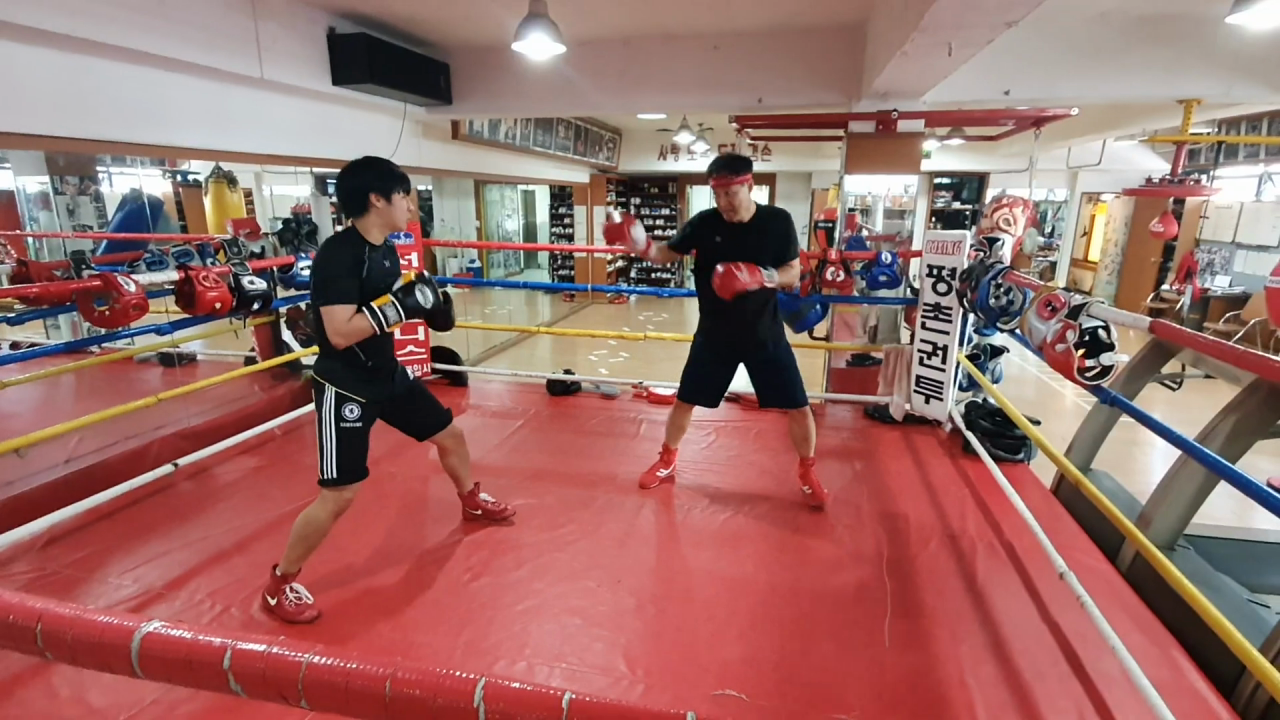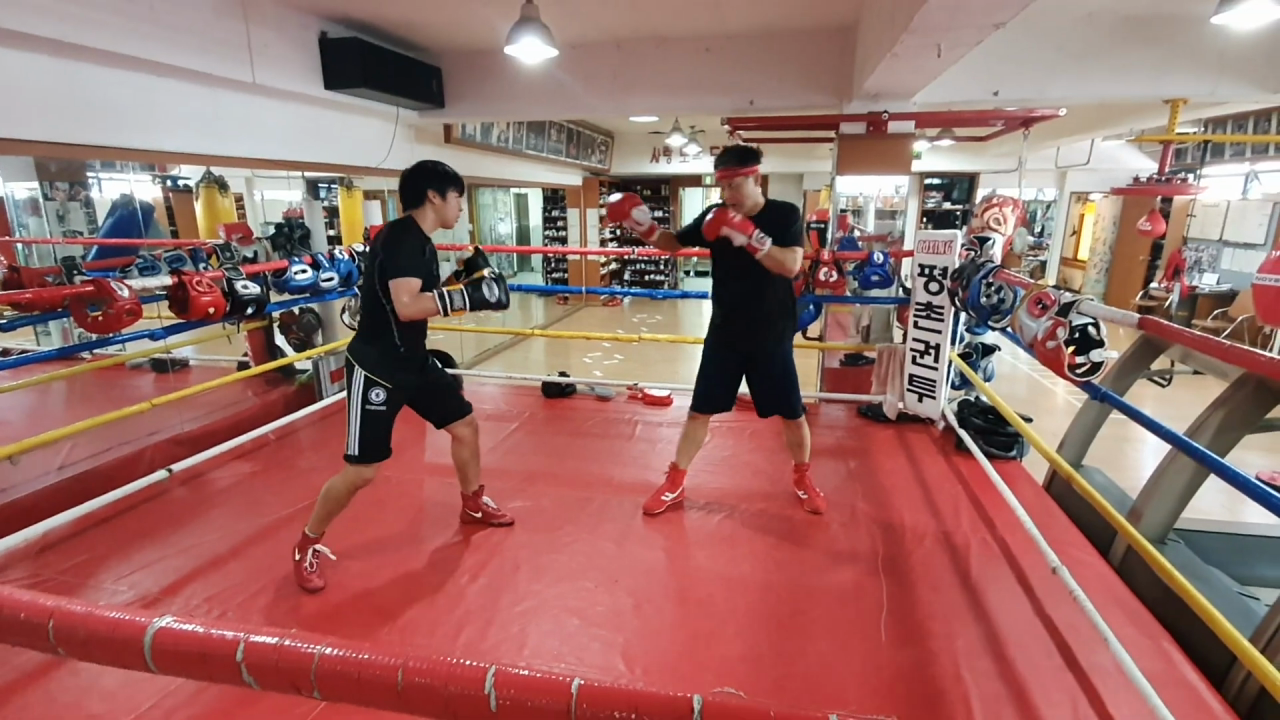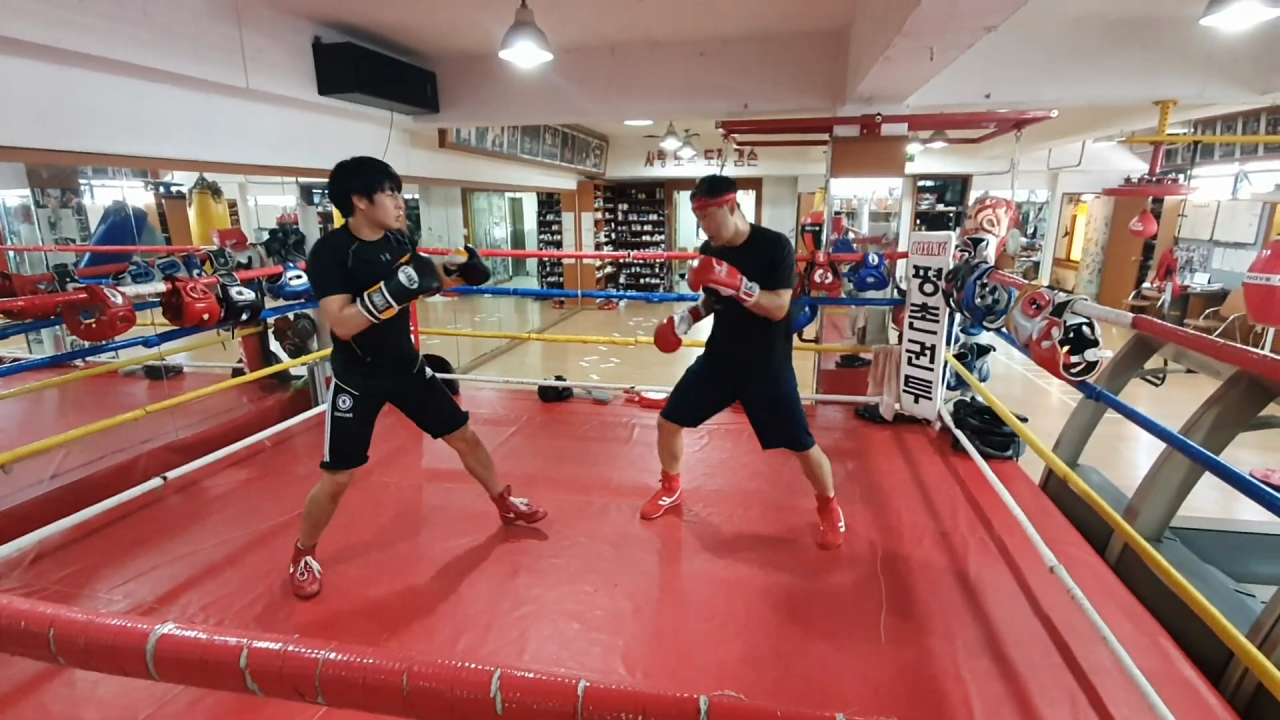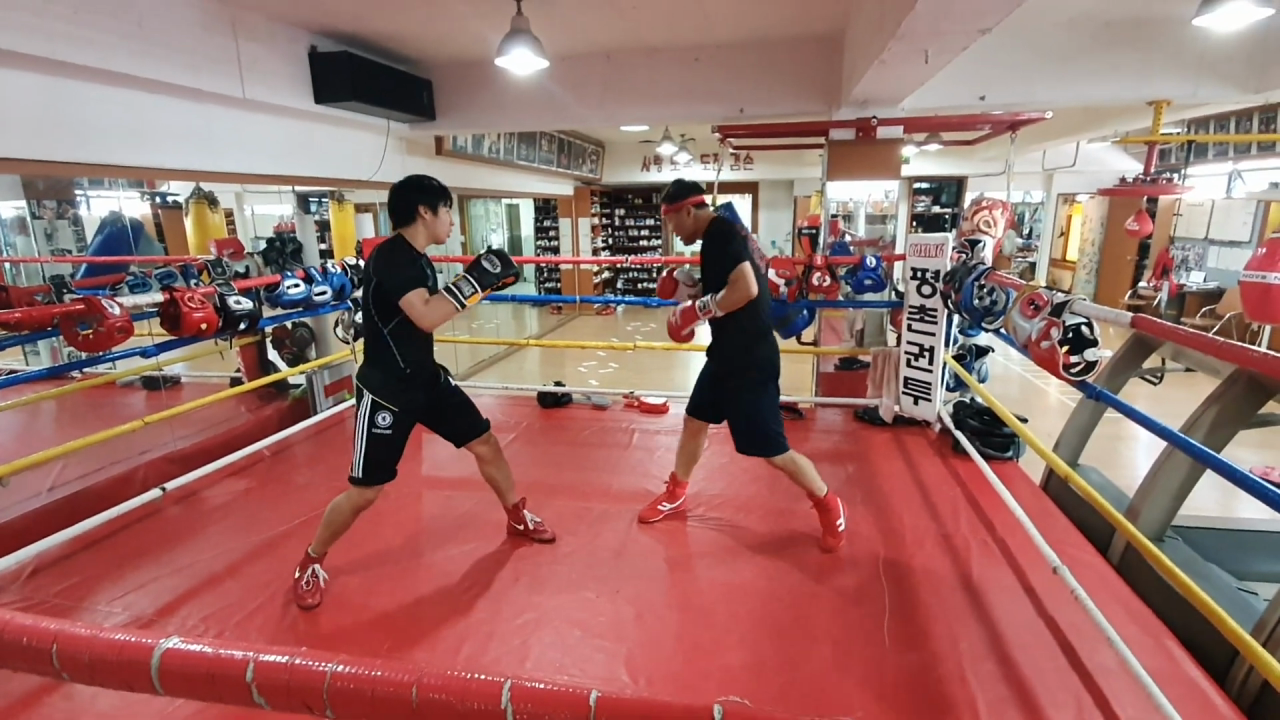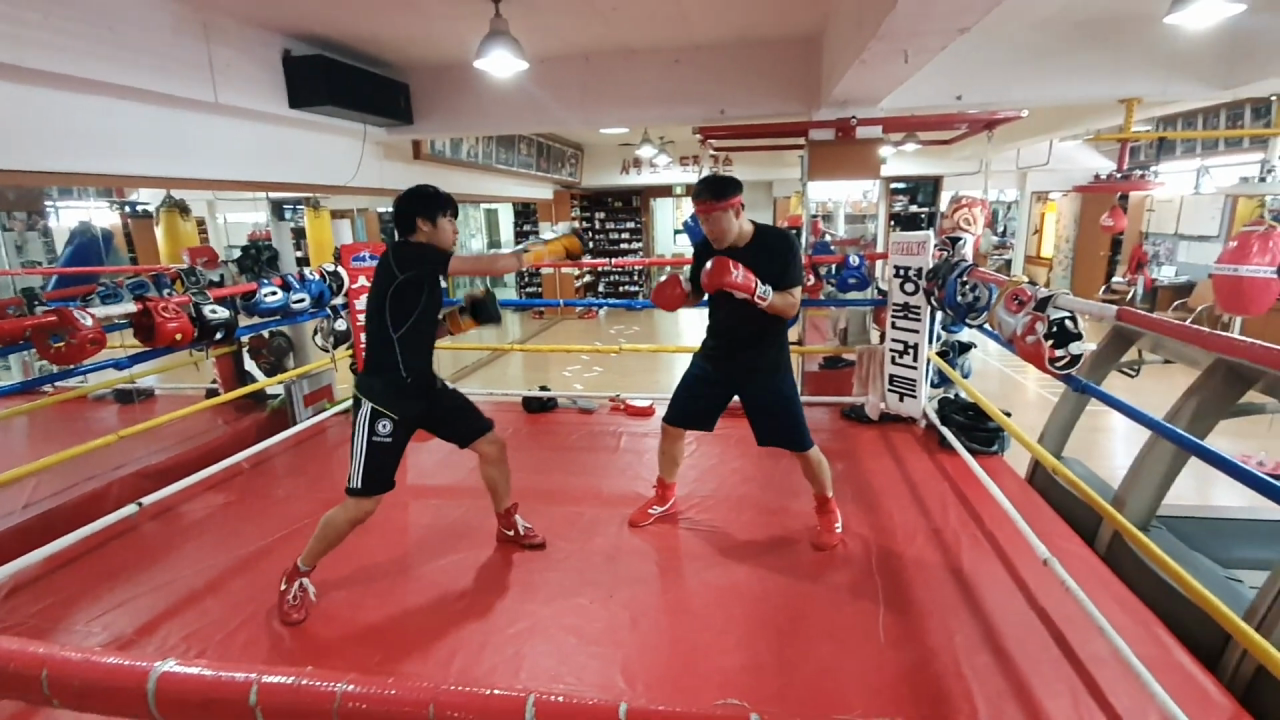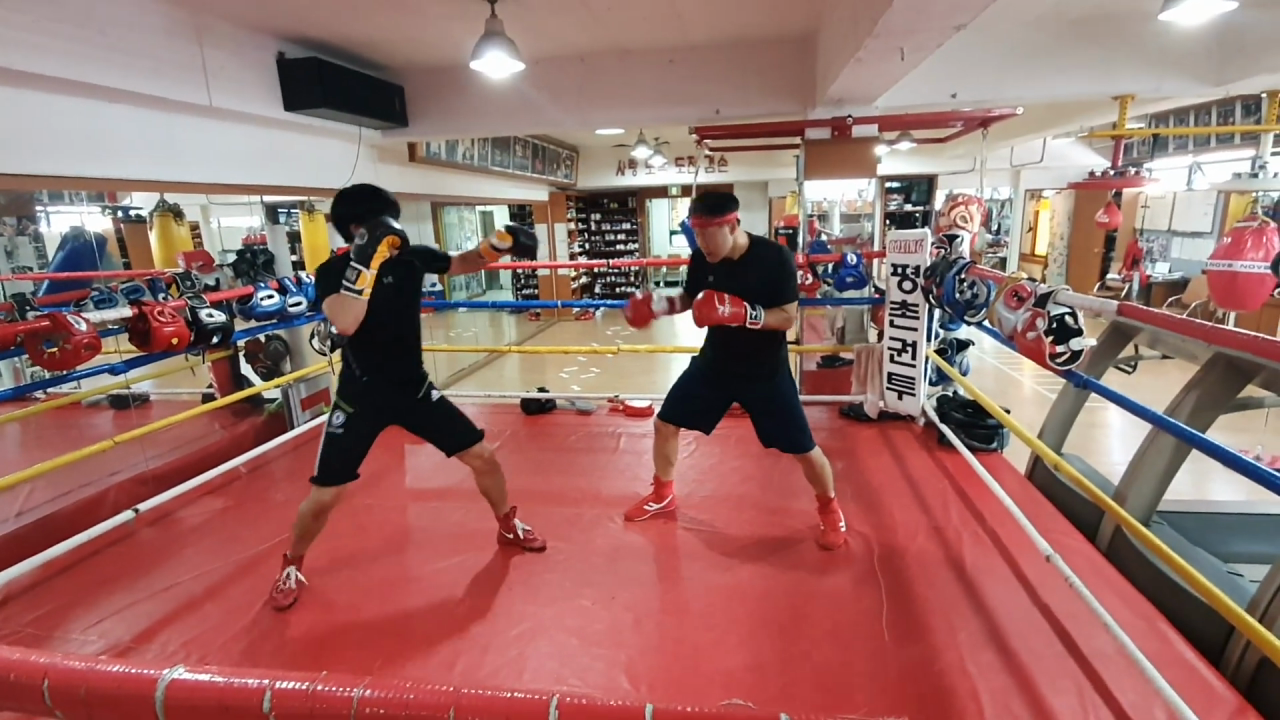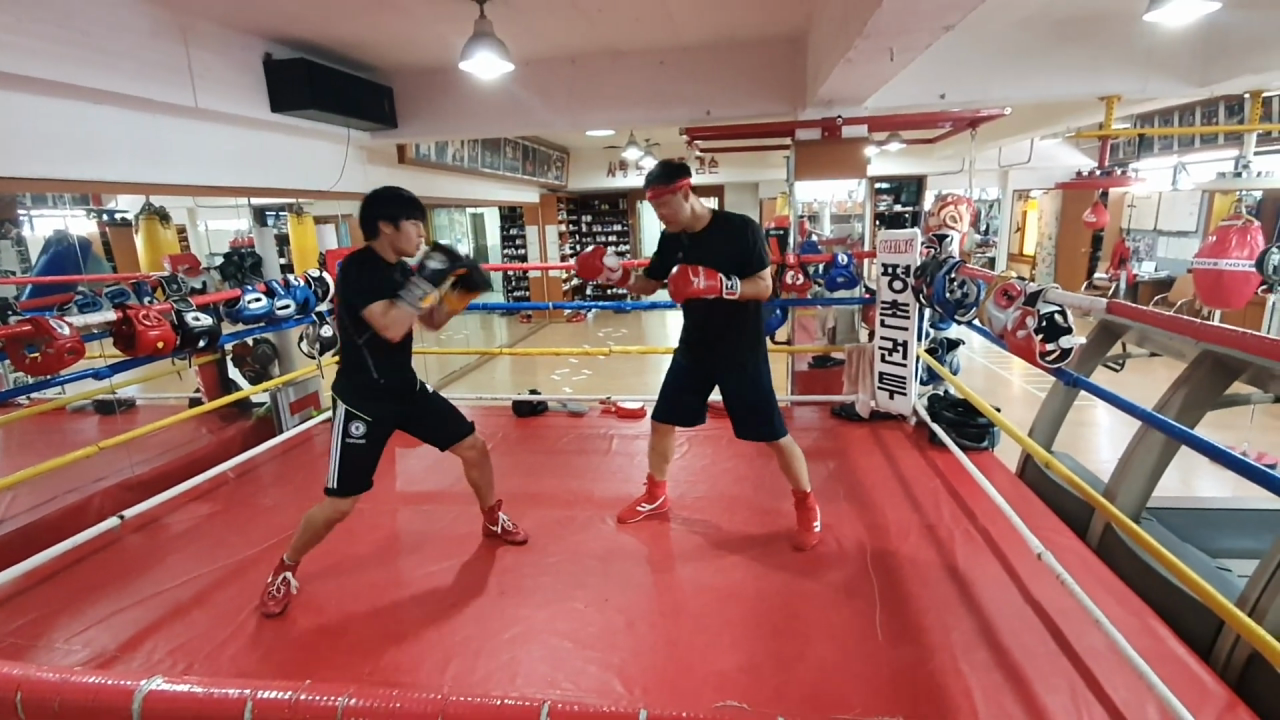
dt=0.5s
person 1, frame 1
left shoulder: (384, 249)
right shoulder: (338, 254)
right elbow: (339, 332)
left wrist: (424, 299)
right wrist: (403, 303)
left hip: (387, 375)
right hip: (345, 387)
left knee: (450, 434)
right knee: (338, 494)
left ankle: (472, 502)
right ankle: (280, 584)
person 1, frame 2
left shoulder: (419, 240)
right shoulder: (401, 237)
right elbow: (408, 306)
left wrist: (467, 276)
right wrist: (470, 295)
left hip: (414, 361)
right hip: (375, 368)
left knee: (466, 425)
right knee: (361, 471)
left ankle: (472, 503)
right ankle: (309, 544)
person 1, frame 3
left shoulder: (399, 241)
right shoulder: (328, 252)
left elbow: (422, 287)
right elbow: (342, 325)
left wrist: (450, 267)
right wrist: (393, 289)
left hip: (406, 366)
right hip: (356, 377)
left knee: (464, 436)
right knee: (338, 478)
left ankle: (506, 502)
right ankle: (303, 555)
person 1, frame 4
left shoulder: (417, 258)
right shoulder: (390, 257)
right elbow: (428, 319)
left wrist: (479, 282)
right wrist: (475, 278)
left hip: (426, 378)
right hip: (386, 390)
left knee: (486, 444)
right knee: (364, 492)
left ankle: (517, 517)
right ankle: (311, 562)
person 1, frame 5
left shoulder: (425, 263)
right shoulder: (405, 257)
right elbow: (488, 266)
left wrist: (458, 320)
right wrist: (552, 247)
left hip: (422, 388)
right hip: (384, 398)
left knee: (491, 444)
right knee: (361, 505)
left ankle: (508, 525)
right ankle: (299, 574)
person 1, frame 6
left shoulder: (410, 256)
right shoulder: (331, 272)
left elbow: (466, 262)
right elbow: (346, 323)
left wrist: (499, 243)
right wrist: (366, 258)
left hip: (413, 388)
right hip: (360, 397)
left knee: (483, 457)
right knee: (323, 496)
left ankle: (508, 526)
right ankle: (292, 564)
person 1, frame 7
left shoulder: (400, 269)
right shoulder: (358, 269)
left elbow: (433, 319)
right elbow: (392, 329)
left wrist: (463, 290)
right wrist: (428, 277)
left hip: (405, 390)
right hip: (362, 400)
left knee: (475, 447)
right knee: (338, 506)
left ankle: (493, 519)
right ankle: (286, 569)
person 2, frame 1
left shoulder: (778, 222)
right shoulder: (705, 223)
left elbow: (792, 272)
right elbow: (666, 255)
left wrist: (756, 278)
right wrist: (638, 242)
left hip: (764, 332)
right hip: (715, 333)
left knee: (797, 407)
right knee: (684, 402)
left ankle: (807, 474)
right ankle: (667, 461)
person 2, frame 2
left shoulder: (786, 215)
right shoulder: (715, 215)
left elbow: (791, 266)
right elbow: (673, 242)
left wrist: (748, 236)
right wrist: (643, 227)
left hip: (772, 336)
right hip: (725, 334)
left knee: (793, 415)
right knee: (700, 412)
left ankle: (802, 478)
right ankle: (674, 483)
person 2, frame 3
left shoulder: (775, 246)
right shoulder: (710, 250)
left elbow: (778, 309)
left wrist: (734, 283)
right wrist: (690, 314)
left hip: (766, 363)
right hip: (719, 355)
left knee: (802, 445)
right knee: (669, 421)
left ankle: (829, 507)
right ankle: (670, 488)
person 2, frame 4
left shoulder: (720, 233)
right shoulder: (724, 233)
left elbow: (747, 289)
left wrist: (697, 308)
left hip: (750, 358)
right hip: (730, 352)
left knee: (772, 449)
right knee: (694, 420)
left ankle: (829, 506)
right ankle: (676, 494)
person 2, frame 5
left shoulder: (781, 244)
right shoulder: (706, 248)
left elbow: (791, 307)
right elbow: (694, 294)
left wrist: (750, 287)
right wrist: (675, 291)
left hip: (766, 363)
right hip: (714, 356)
left knee: (802, 446)
right knee: (672, 426)
left ankle: (828, 510)
right ankle: (664, 497)
person 2, frame 6
left shoulder: (775, 257)
right shoulder: (702, 260)
left elbow: (789, 318)
right elbow: (690, 300)
left wrist: (742, 314)
right wrist: (659, 303)
left hip: (765, 369)
right hip: (714, 362)
left knee: (804, 449)
right knee: (665, 424)
left ankle: (830, 510)
right ankle: (662, 494)
person 2, frame 7
left shoulder: (741, 229)
right shoulder: (671, 240)
left elbow: (764, 287)
right elbow: (648, 285)
left wrist: (716, 284)
right wrist: (617, 273)
left hip: (742, 352)
right hip: (694, 350)
left knee: (774, 434)
right knee: (663, 423)
left ankle: (807, 508)
right ankle: (656, 495)
